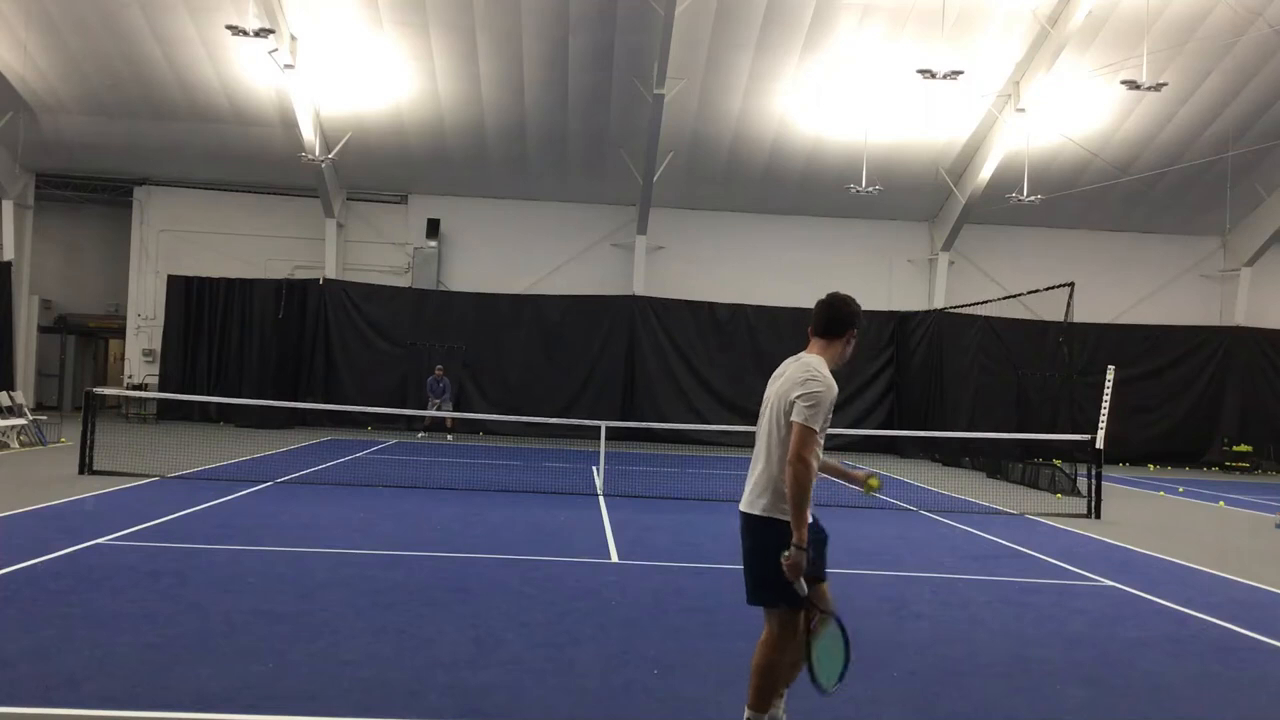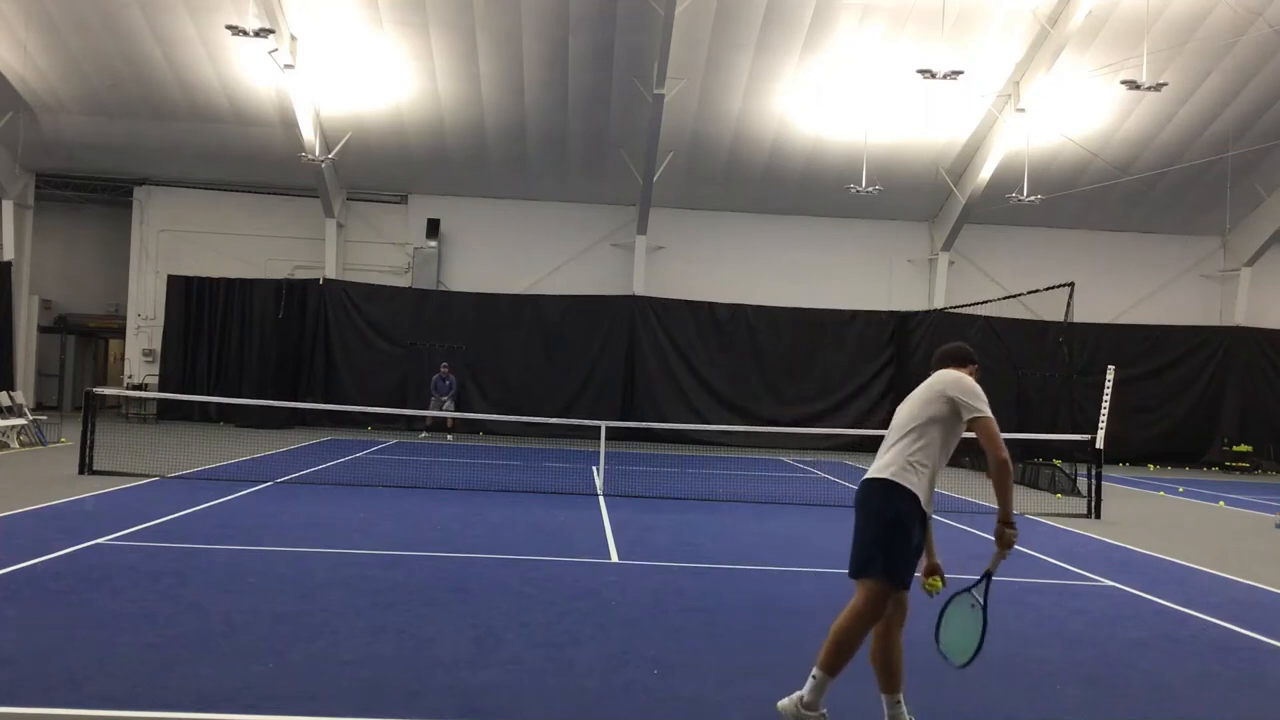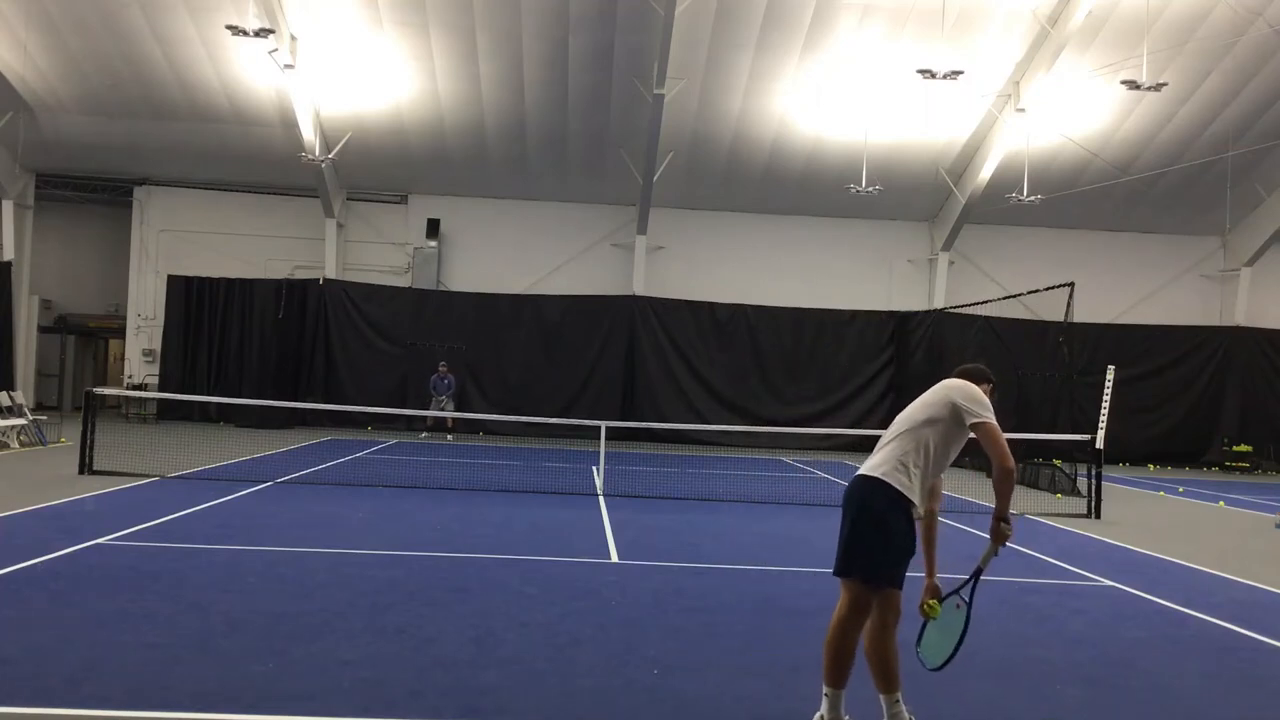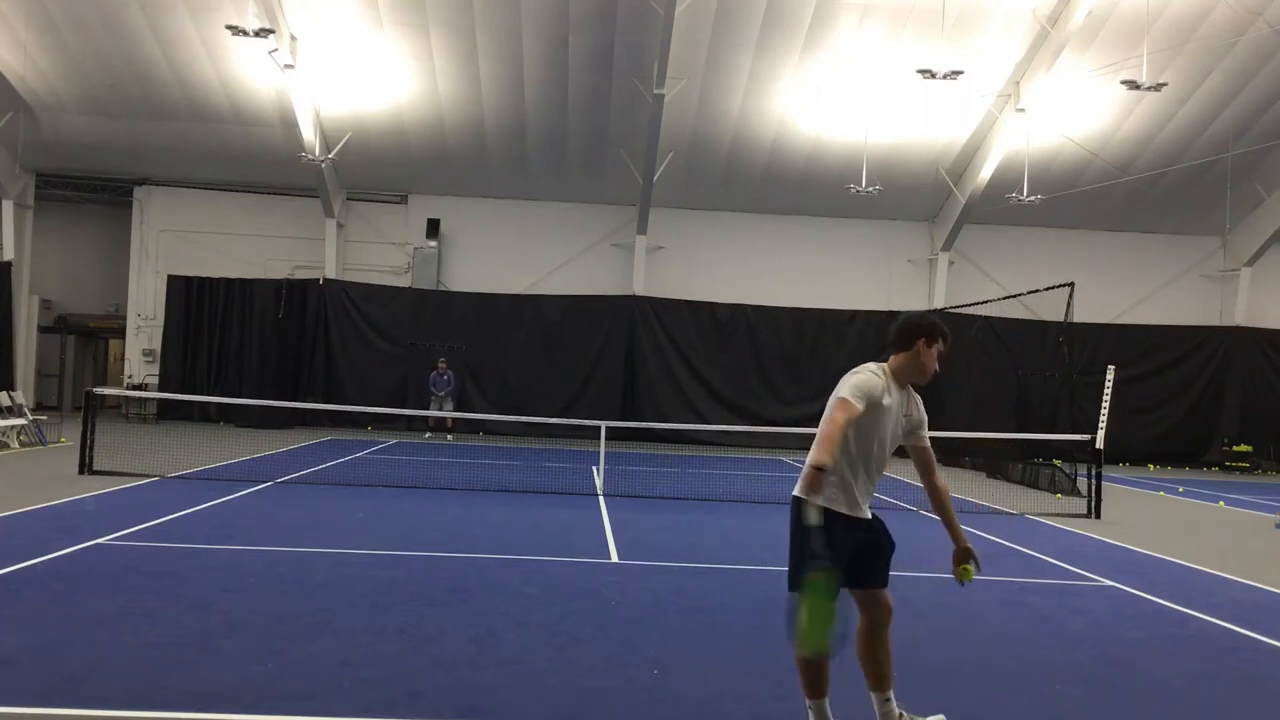
dt=1s
person 1, frame 1
left shoulder: (792, 367)
right shoulder: (819, 381)
right elbow: (798, 461)
left wrist: (848, 474)
right wrist: (800, 540)
left hip: (778, 513)
right hip: (776, 518)
left knee: (817, 610)
right knee: (785, 626)
person 1, frame 2
left shoulder: (927, 393)
right shoulder: (961, 383)
right elbow: (999, 457)
left wrist: (929, 555)
right wrist: (1005, 520)
left hip: (890, 496)
right hip: (890, 496)
left knee: (892, 612)
right knee: (871, 603)
person 1, frame 3
left shoulder: (944, 415)
right shoulder: (969, 392)
left elbow: (930, 508)
right elbow: (1004, 465)
left wrist: (930, 576)
right wrist: (1001, 517)
left hip: (893, 505)
right hip: (879, 496)
left knee: (885, 615)
right knee: (856, 605)
person 1, frame 4
left shoulder: (912, 405)
right shoulder: (867, 381)
left elbow: (931, 476)
right elbow: (838, 419)
left wrist: (958, 540)
right wrist: (819, 460)
left hip: (860, 515)
right hip: (819, 507)
left knee: (878, 610)
